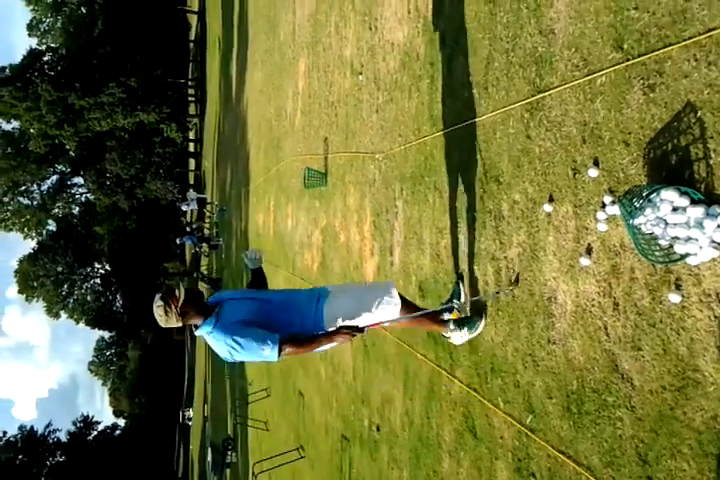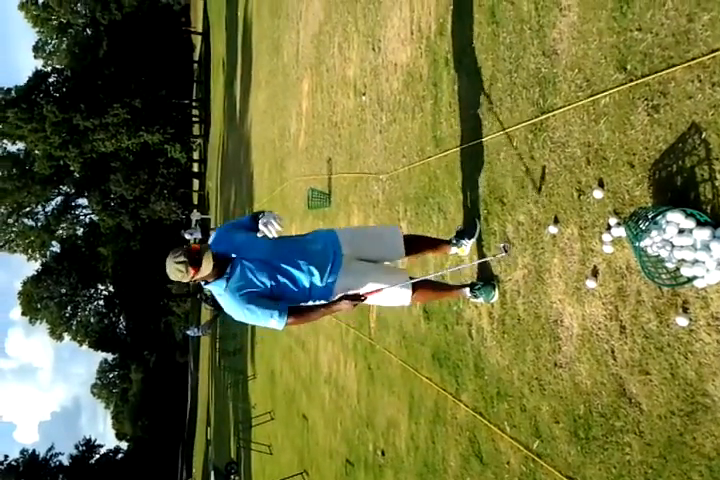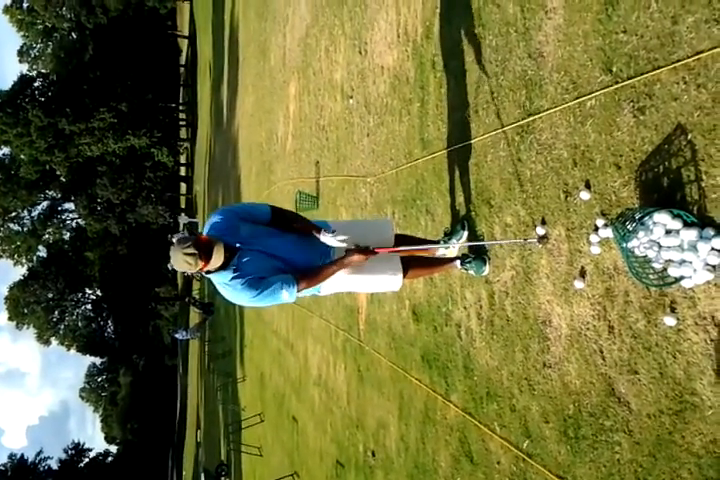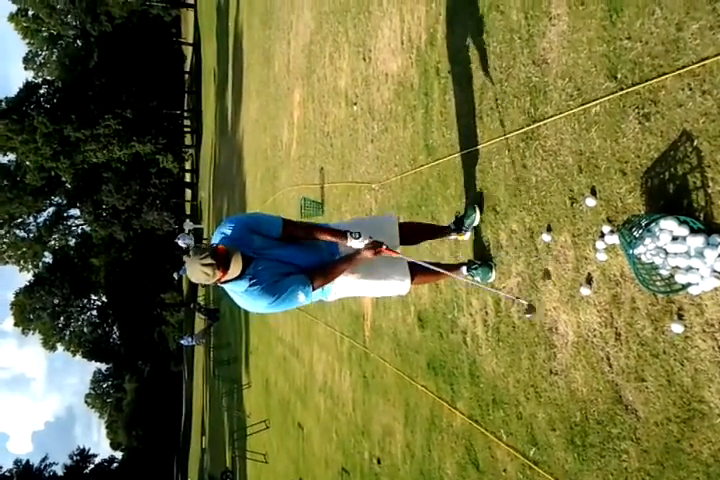
dt=1s
person 1, frame 1
left shoulder: (216, 301)
right shoulder: (227, 339)
right elbow: (284, 348)
left wrist: (253, 266)
right wrist: (331, 336)
left hip: (318, 299)
right hip: (324, 319)
left knee: (390, 310)
right knee: (394, 305)
left ankle: (444, 315)
right ankle: (452, 329)
person 1, frame 2
left shoulder: (220, 237)
right shoulder: (234, 300)
left elbow: (254, 218)
right elbow: (286, 317)
left wrist: (265, 220)
right wrist: (335, 307)
left hip: (329, 245)
right hip: (334, 284)
left knee: (404, 241)
right knee: (410, 289)
left ankle: (454, 244)
right ankle: (465, 292)
person 1, frame 3
left shoulder: (221, 221)
right shoulder: (241, 289)
left elbow: (278, 214)
right elbow: (300, 284)
left wrist: (323, 233)
right wrist: (347, 262)
left hip: (322, 239)
right hip: (327, 276)
left knee: (390, 239)
right knee: (401, 269)
left ankle: (443, 247)
right ankle: (457, 263)
person 1, frame 4
left shoulder: (229, 230)
right shoulder: (258, 298)
left elbow: (293, 229)
right elbow: (316, 282)
left wrist: (345, 237)
right wrist: (359, 257)
left hip: (329, 242)
right hip: (335, 280)
left knee: (398, 230)
right knee: (408, 275)
left ankle: (454, 229)
right ankle: (463, 268)
